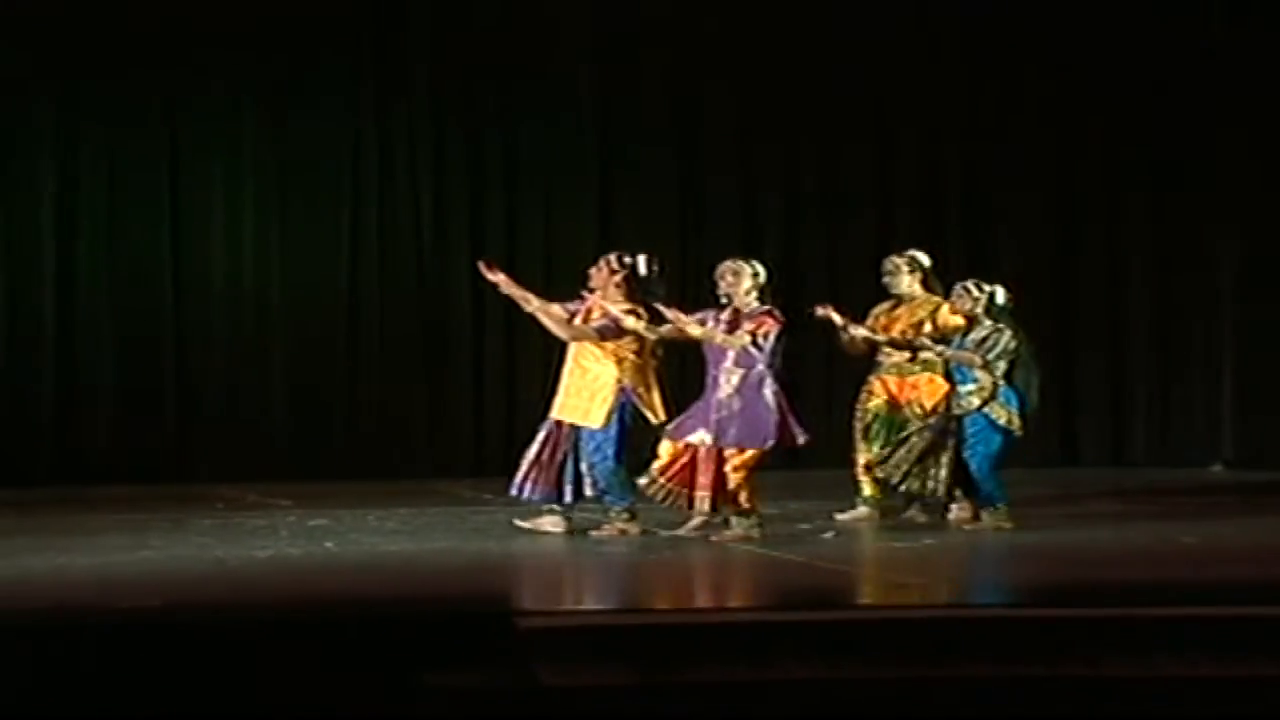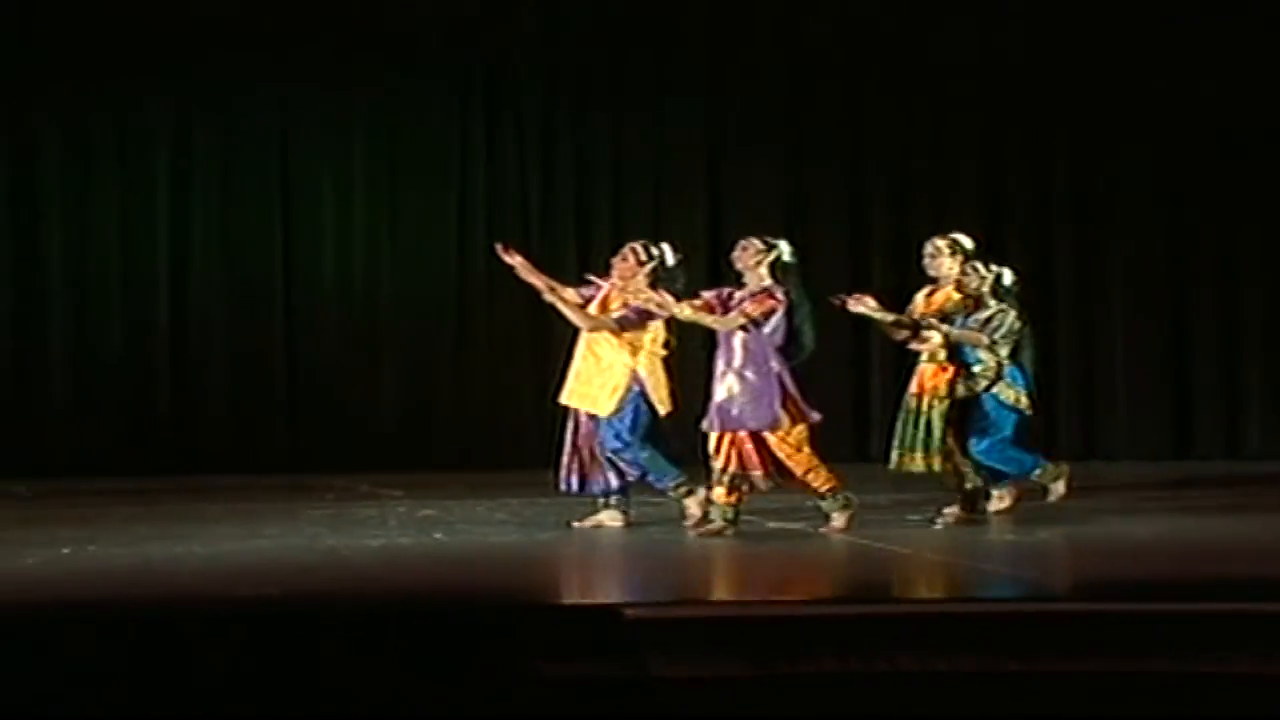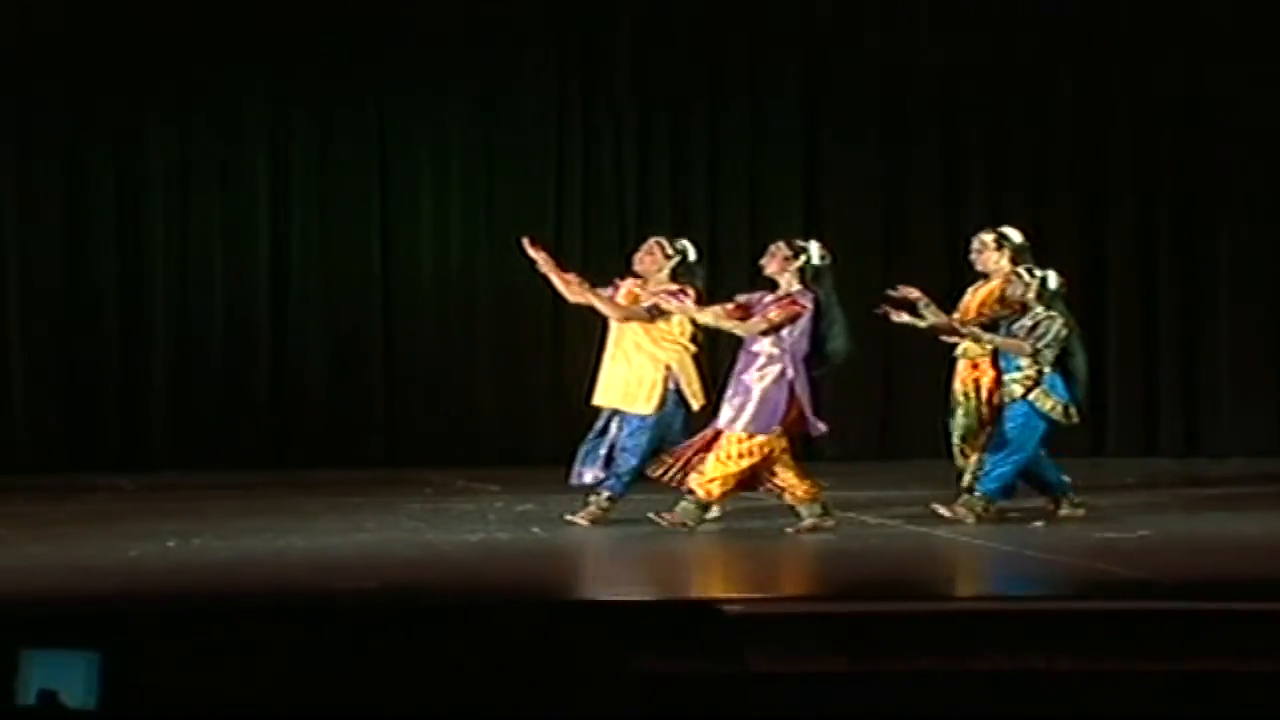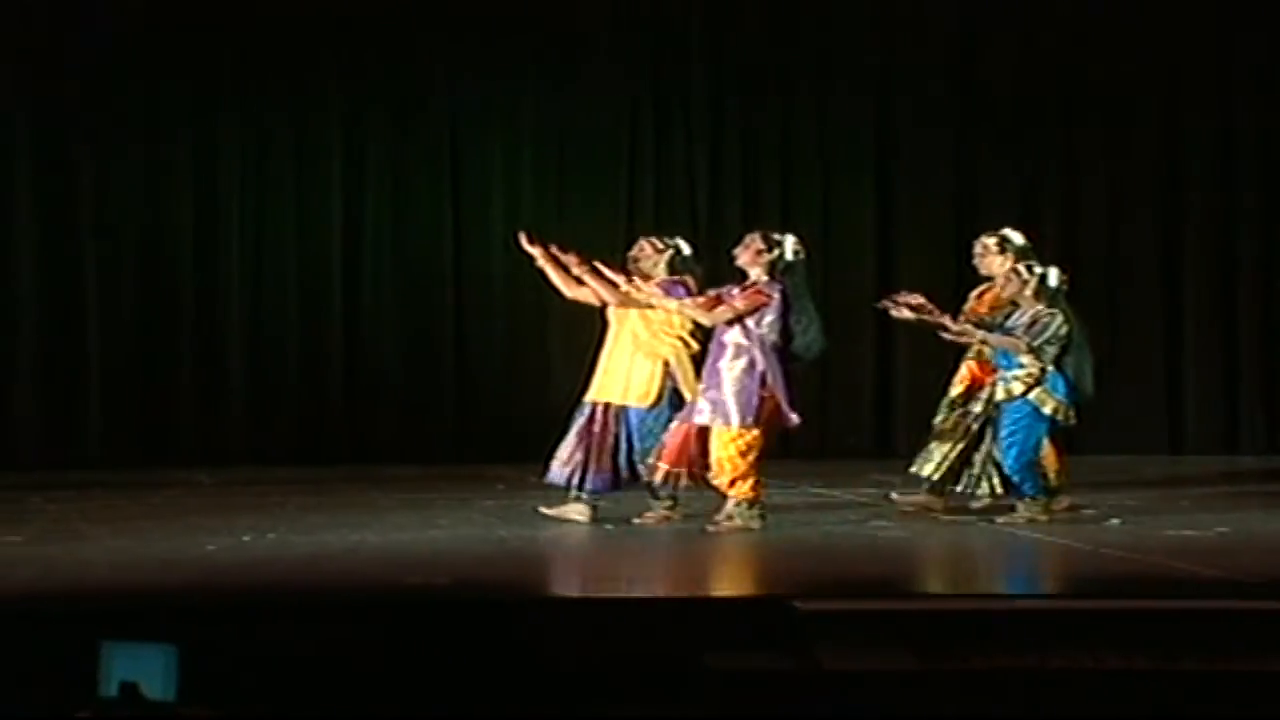
dt=0.7s
person 1, frame 1
left shoulder: (767, 317)
right shoulder: (712, 318)
left elbow: (735, 341)
right elbow: (664, 332)
left wrist: (694, 330)
right wrist: (634, 324)
left hip: (751, 401)
right hip: (717, 400)
left knee: (734, 465)
right knee: (677, 449)
left ankle: (748, 522)
right ankle: (706, 510)
person 1, frame 2
left shoulder: (773, 295)
right shoulder: (729, 296)
left elbow: (726, 323)
right elbow: (687, 309)
left wrist: (679, 310)
left hip: (763, 385)
right hip: (732, 385)
left knee: (791, 449)
right knee: (726, 452)
left ankle: (840, 504)
right ankle: (724, 516)
person 1, frame 3
left shoulder: (801, 299)
right shoulder: (763, 299)
left elbow: (748, 328)
right elbow: (718, 312)
left wrist: (703, 316)
right wrist: (675, 304)
left hip: (774, 387)
right hip: (755, 386)
left knee: (735, 449)
right knee: (771, 456)
left ankle: (692, 510)
right ankle: (816, 510)
person 1, frame 4
left shoulder: (767, 290)
right shoulder: (736, 291)
left elbow: (710, 317)
right elbow: (693, 304)
left wrist: (665, 302)
right wrist: (642, 291)
left hip: (746, 379)
right hip: (724, 379)
left knee: (731, 448)
right knee: (689, 441)
left ankle: (748, 511)
right ankle: (737, 500)
person 2, frame 1
left shoulder: (624, 315)
right shoulder: (593, 303)
left elbow: (570, 333)
right elbow: (551, 311)
left wrist: (535, 308)
right wrist: (506, 284)
left hip: (609, 397)
right hip: (585, 395)
left knee: (600, 457)
right knee: (559, 450)
left ankle: (625, 516)
right ankle: (556, 513)
person 2, frame 2
left shoulder: (645, 306)
right shoulder: (607, 290)
left elbow: (591, 323)
right elbow: (566, 293)
left wrist: (553, 297)
right wrist: (523, 267)
left hip: (627, 385)
right hip: (600, 384)
left knee: (618, 444)
right knee: (597, 445)
left ankle: (688, 492)
right ankle: (613, 508)
person 2, frame 3
left shoulder: (673, 296)
right shoulder: (626, 289)
left elbow: (621, 314)
right elbow: (574, 295)
left wrist: (583, 288)
right wrist: (546, 264)
left hip: (656, 382)
right hip: (628, 382)
left knee: (629, 442)
right knee: (672, 445)
left ankle: (601, 505)
person 2, frame 4
left shoulder: (674, 288)
left elbow: (618, 300)
right elbow: (574, 292)
left wrist: (583, 270)
right wrist: (543, 258)
left hip: (654, 379)
right hip: (620, 379)
left knee: (649, 443)
right knee: (592, 432)
right ankle: (581, 502)
person 3, frame 1
left shoulder: (940, 309)
right shoulder: (882, 311)
right elbow: (858, 347)
left wrist: (911, 353)
right wrist: (839, 324)
left hip: (922, 386)
right hip: (882, 386)
right knee: (872, 441)
left ankle: (921, 502)
right ankle: (868, 503)
person 3, frame 2
right shoulder: (926, 295)
right elbow: (901, 333)
left wrist: (938, 340)
right wrist: (875, 310)
left hip: (956, 372)
right hip: (930, 372)
right knee: (927, 431)
person 3, frame 3
right shoulder: (977, 290)
right wrist: (921, 302)
left hip: (995, 369)
right hip: (970, 369)
left knee: (988, 430)
right knee: (969, 430)
person 3, frame 4
right shoulder: (981, 293)
right wrist: (926, 310)
right hip: (976, 368)
right knee: (952, 424)
left ankle: (1056, 492)
right ankle: (933, 492)
person 4, frame 1
left shoulder: (1002, 334)
right shoulder: (964, 334)
left elbow: (977, 359)
left wrist: (940, 350)
left hip: (990, 407)
right hip: (967, 405)
left knee: (977, 461)
left ankle: (997, 515)
person 4, frame 2
left shoulder: (1005, 315)
right shoulder: (965, 315)
left elbow: (984, 340)
left wrist: (945, 330)
left hip: (998, 389)
right hip: (974, 390)
left knee: (985, 446)
right knee: (965, 445)
left ankle: (1050, 473)
person 4, frame 3
left shoulder: (1052, 322)
right shoulder: (1013, 320)
left elbow: (1027, 348)
right elbow: (957, 328)
left wrist: (984, 337)
left hip: (1035, 397)
right hip: (1015, 397)
left knee: (1007, 451)
right knee: (1029, 454)
left ankle: (973, 504)
right ankle: (1068, 501)
person 4, frame 4
left shoulder: (1052, 320)
right shoulder: (1013, 316)
left elbow: (1023, 346)
right elbow: (980, 331)
left wrist: (977, 335)
left hip: (1033, 397)
right hip: (1010, 394)
left knee: (1014, 455)
left ankle: (1035, 505)
